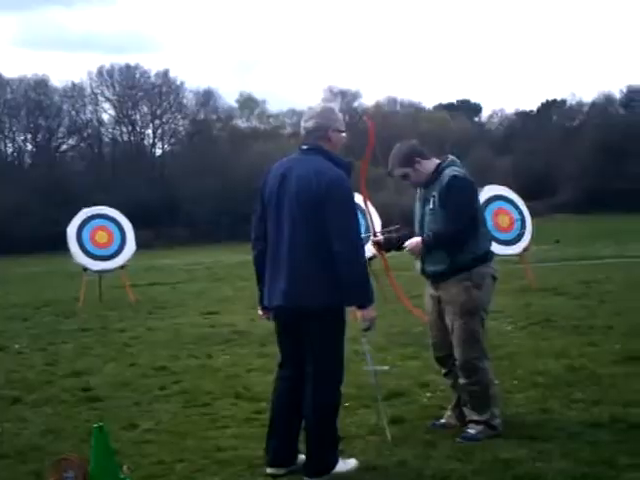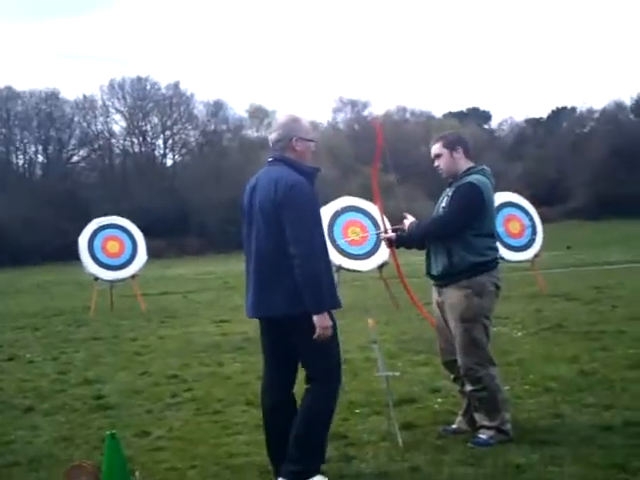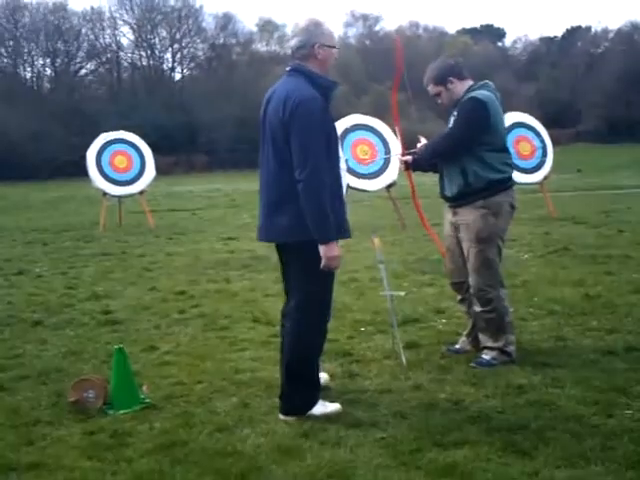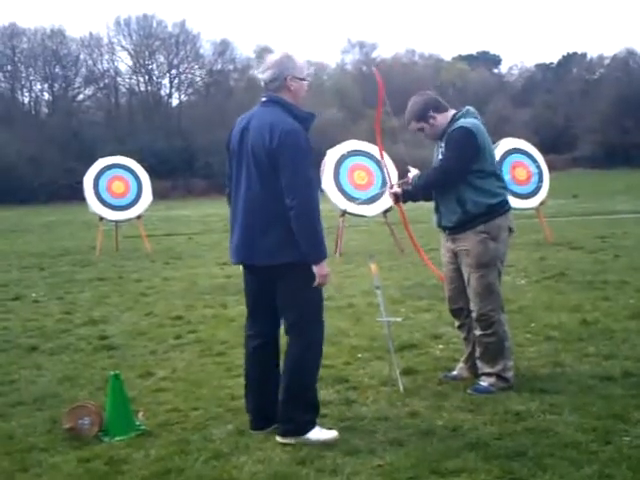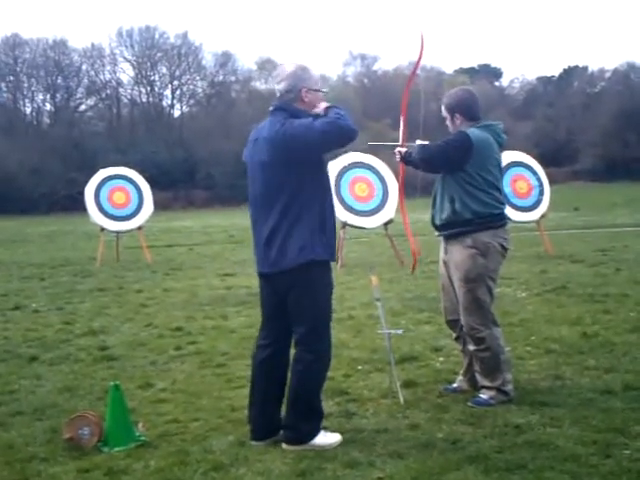
dt=1s
person 1, frame 1
left shoulder: (276, 172)
right shoulder: (332, 178)
left elbow: (259, 237)
right elbow: (347, 245)
left wrist: (264, 290)
right wrist: (363, 299)
left hip: (283, 293)
right hip: (322, 295)
left knee: (290, 371)
right knee: (323, 376)
person 1, frame 2
left shoulder: (256, 183)
right shoulder: (295, 184)
right elbow: (306, 252)
right wrist: (320, 306)
left hip: (267, 300)
right hip: (298, 302)
left knee: (277, 382)
right knee: (324, 379)
person 1, frame 3
left shoulder: (278, 92)
right shoulder: (307, 99)
right elbow: (311, 175)
right wrist: (327, 236)
left hip: (283, 219)
right hip: (304, 224)
left knee: (297, 304)
right knee: (310, 310)
left ankle: (298, 376)
right ankle: (298, 399)
person 1, frame 4
left shoulder: (242, 125)
right shoulder: (288, 129)
left elbow: (234, 185)
right elbow: (301, 200)
right wrist: (317, 255)
left hip: (252, 247)
right hip: (287, 250)
left knee: (260, 331)
right knee: (305, 333)
left ankle: (262, 414)
right ankle: (296, 424)
person 1, frame 5
left shoulder: (260, 133)
right shoulder: (293, 131)
right elbow: (345, 129)
right wrist: (327, 110)
left hip: (272, 254)
right hip: (303, 255)
left knee: (272, 341)
right knee: (312, 344)
left ankle: (263, 425)
right ankle: (300, 431)
person 2, frame 1
left shoulder: (455, 181)
right shoulder: (425, 189)
left elbow: (461, 229)
right elbow: (419, 232)
left wrist: (424, 243)
right wrist: (389, 241)
left hip: (467, 277)
right hip: (439, 279)
left knee: (468, 353)
right knee: (444, 352)
left ankle: (485, 419)
right ankle: (462, 410)
person 2, frame 2
left shoulder: (473, 186)
right shoulder: (457, 187)
left elbow: (444, 227)
right elbow: (438, 232)
left wrist: (414, 226)
right wrist: (401, 239)
left hip: (470, 283)
right hip: (448, 283)
left knee: (473, 358)
right knee: (453, 357)
left ankle: (496, 424)
right ankle: (472, 416)
person 2, frame 3
left shoulder: (478, 103)
right shoulder: (466, 106)
left elbow: (450, 145)
right elbow: (451, 154)
left wrist: (423, 151)
right wrist: (417, 161)
left hip: (484, 203)
right hip: (461, 203)
left knee: (483, 280)
right knee: (460, 277)
left ankle: (500, 346)
right ankle: (476, 336)
person 2, frame 4
left shoulder: (465, 131)
right shoulder: (450, 135)
left elbow: (443, 176)
right elbow: (441, 182)
left wrist: (414, 181)
right wrist: (407, 192)
left hip: (482, 228)
right hip: (457, 229)
left knee: (484, 305)
right knee: (459, 304)
left ankle: (497, 373)
right ankle: (472, 363)
person 2, frame 5
left shoulder: (468, 140)
right shoulder: (476, 139)
left elbow: (429, 157)
right elbow: (439, 161)
left wrist: (410, 152)
right wrist: (409, 155)
left hip: (477, 240)
right hip: (459, 238)
left knee: (477, 318)
right knee: (457, 316)
left ankle: (498, 385)
right ankle: (472, 376)
